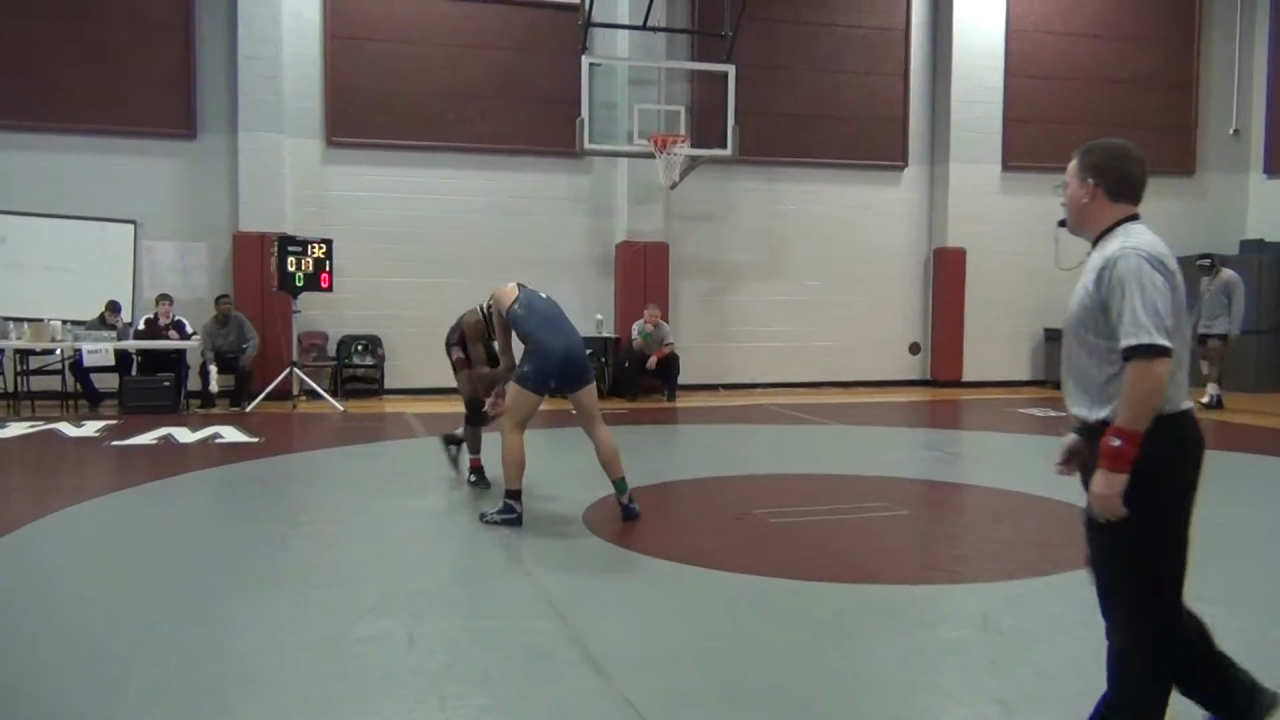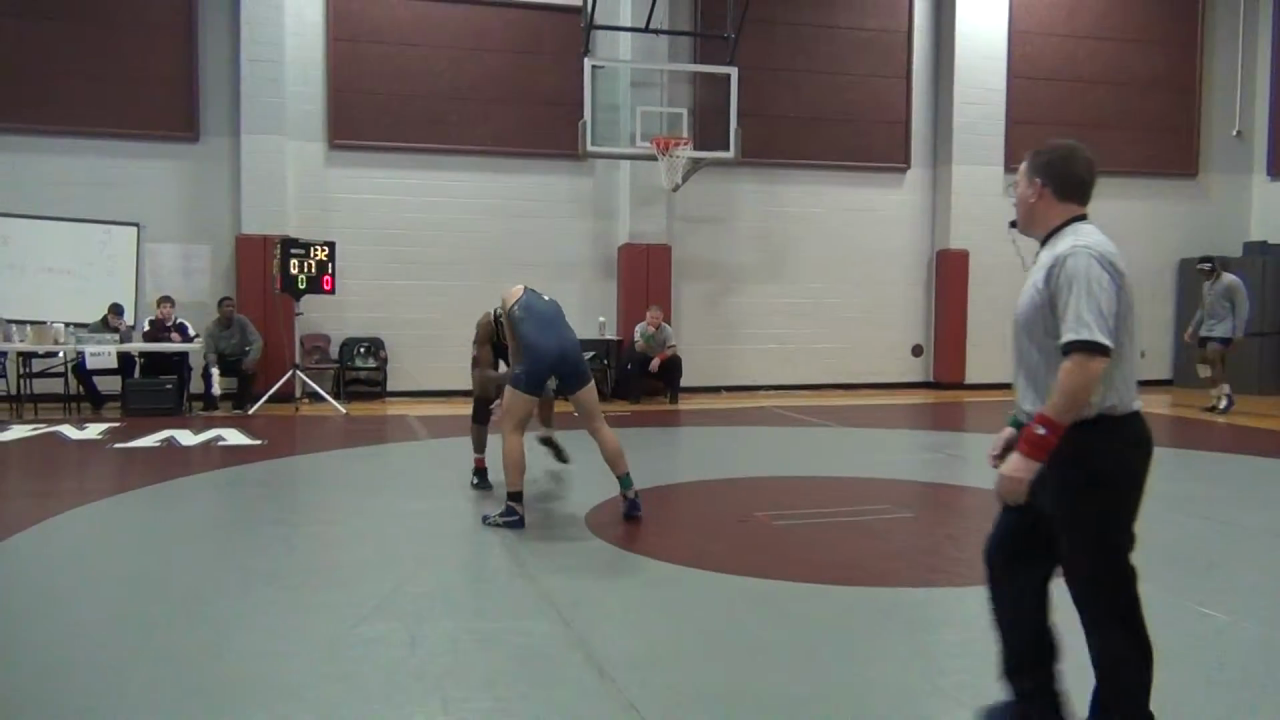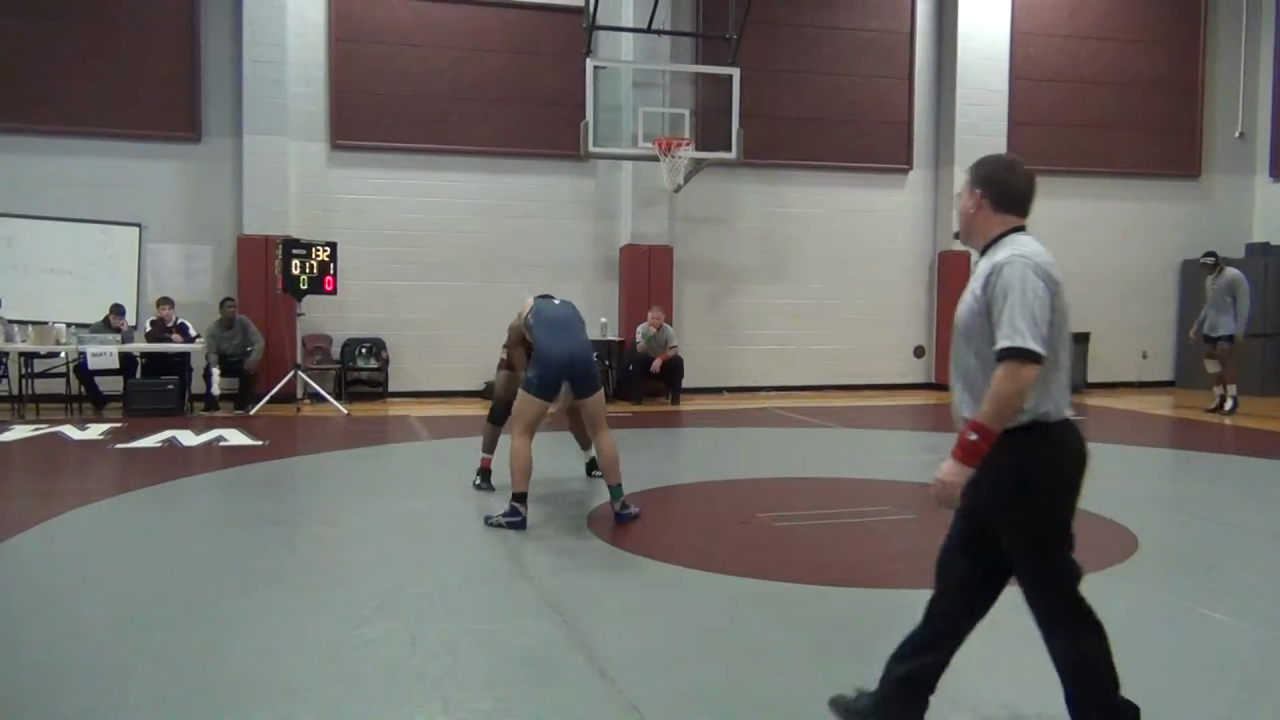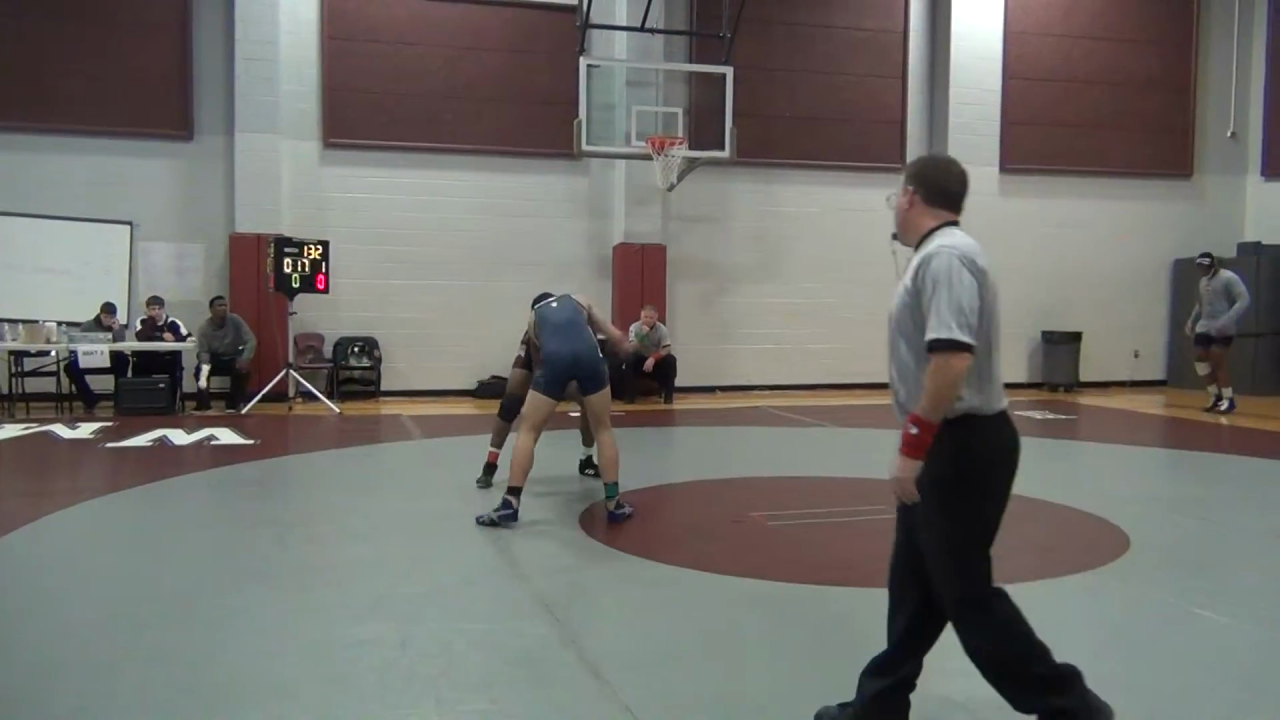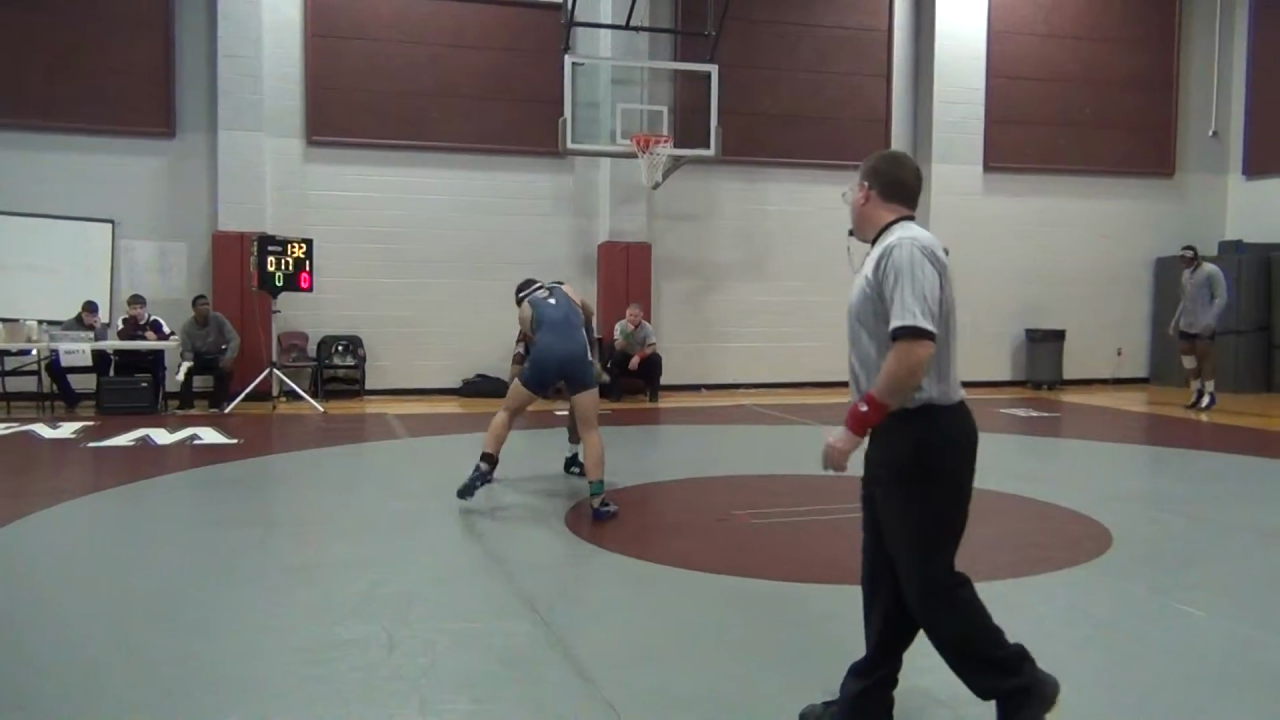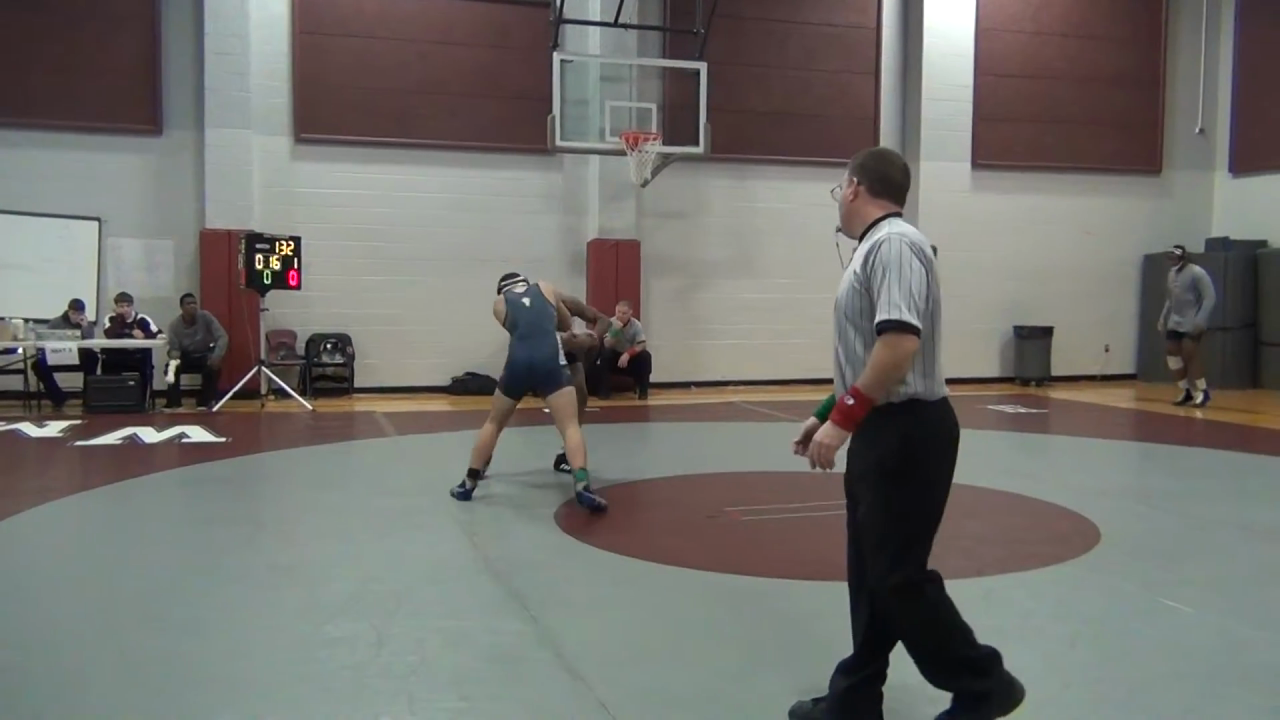
dt=0.2s
person 1, frame 1
left shoulder: (1128, 257)
right shoulder: (1118, 252)
left elbow: (1150, 365)
left wrist: (1112, 462)
right wrist: (1089, 435)
left hip: (1143, 450)
right hip: (1135, 444)
left knee: (1134, 599)
right knee: (1143, 595)
person 1, frame 2
left shoulder: (1079, 254)
right shoulder: (1062, 253)
left elbow: (1088, 364)
left wrist: (1034, 449)
right wrist: (1023, 428)
left hip: (1092, 453)
right hip: (1069, 448)
left knee: (1104, 597)
right knee: (1009, 562)
person 1, frame 3
left shoulder: (1016, 264)
right shoulder: (1003, 262)
left elbow: (1020, 371)
left wrist: (965, 455)
right wrist: (975, 451)
left hip: (1028, 458)
right hip: (1007, 456)
left knee: (1054, 599)
right knee: (960, 583)
person 1, frame 4
left shoulder: (941, 257)
right shoulder: (939, 255)
left elbow: (953, 360)
left wrist: (913, 449)
left hip: (962, 448)
right hip: (950, 446)
left knee: (963, 592)
right knee: (914, 586)
person 1, frame 5
left shoulder: (903, 248)
right shoulder: (890, 250)
left elbow: (914, 350)
left wrist: (855, 424)
right wrist: (860, 426)
left hip: (923, 439)
right hip: (902, 438)
left knee: (929, 582)
right knee: (886, 580)
person 1, frame 6
left shoulder: (893, 243)
right shoulder: (877, 247)
left elbow: (899, 345)
left wrist: (842, 420)
right wrist: (825, 415)
left hip: (906, 435)
right hip: (883, 432)
left knee: (898, 578)
right knee: (870, 574)
person 2, frame 1
left shoulder: (502, 292)
right shoulder: (541, 298)
left elbow: (504, 352)
right wrist: (506, 386)
left hip: (543, 351)
right hip: (574, 347)
left knee: (512, 427)
right knee: (596, 426)
left ankle: (512, 507)
right ankle: (626, 500)
person 2, frame 2
left shoulder: (512, 295)
right shoulder: (549, 302)
left elbow: (514, 347)
left hip: (536, 351)
right hip: (569, 348)
left knee: (511, 429)
right knee: (597, 425)
left ankle: (514, 509)
right ankle: (630, 496)
person 2, frame 3
left shoulder: (528, 306)
right shoulder: (571, 308)
left hip: (548, 357)
right hip: (581, 353)
left knee: (521, 433)
right knee: (600, 432)
left ankle: (517, 510)
right ankle: (620, 505)
person 2, frame 4
left shoulder: (533, 317)
right shoulder: (578, 301)
right elbow: (617, 337)
left hip: (555, 357)
right hip: (588, 352)
left knee: (528, 431)
right knee: (603, 430)
left ankle: (510, 504)
right ankle: (613, 503)
person 2, frame 5
left shoulder: (525, 309)
right shoulder: (568, 290)
right elbow: (586, 316)
left hip: (544, 355)
right hip: (578, 355)
left knee: (506, 412)
right knee: (590, 431)
left ankle: (482, 470)
right ankle: (598, 501)
person 2, frame 6
left shoulder: (499, 303)
right shoulder: (545, 288)
right elbow: (566, 322)
left hip: (519, 363)
right hip: (550, 362)
left knee: (493, 424)
right knee: (570, 428)
left ankle: (468, 484)
right ankle: (583, 486)
